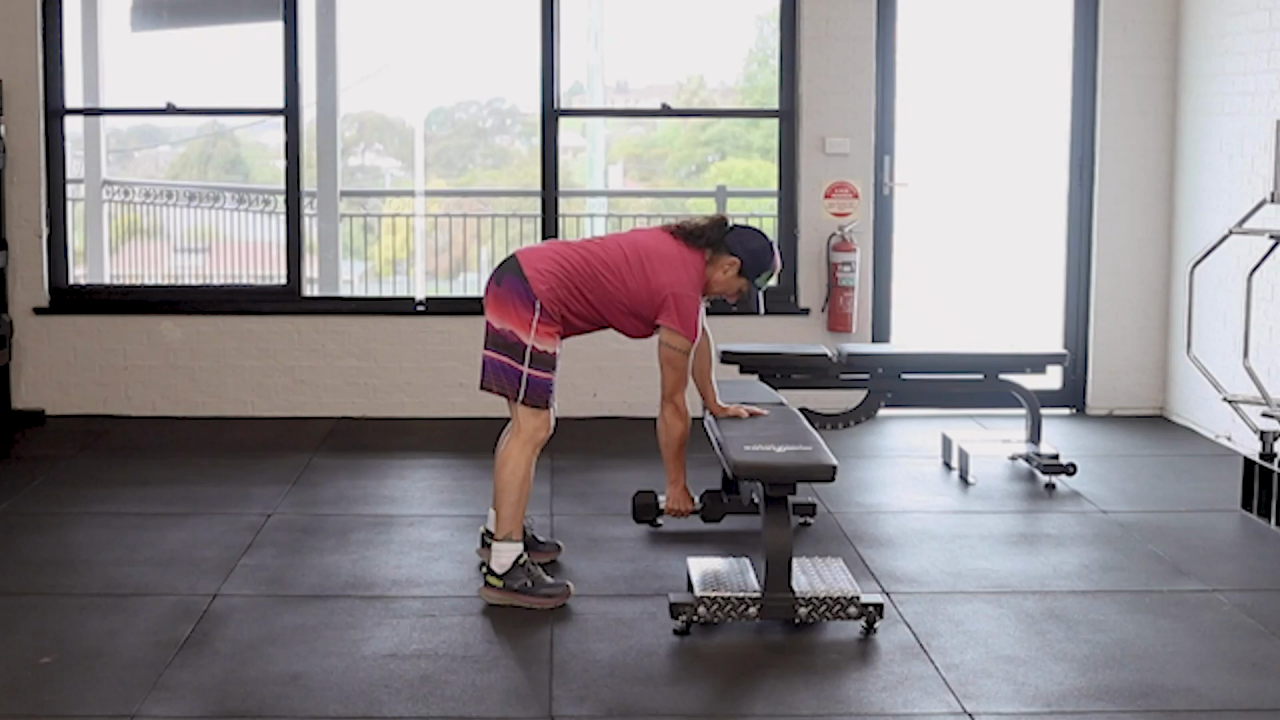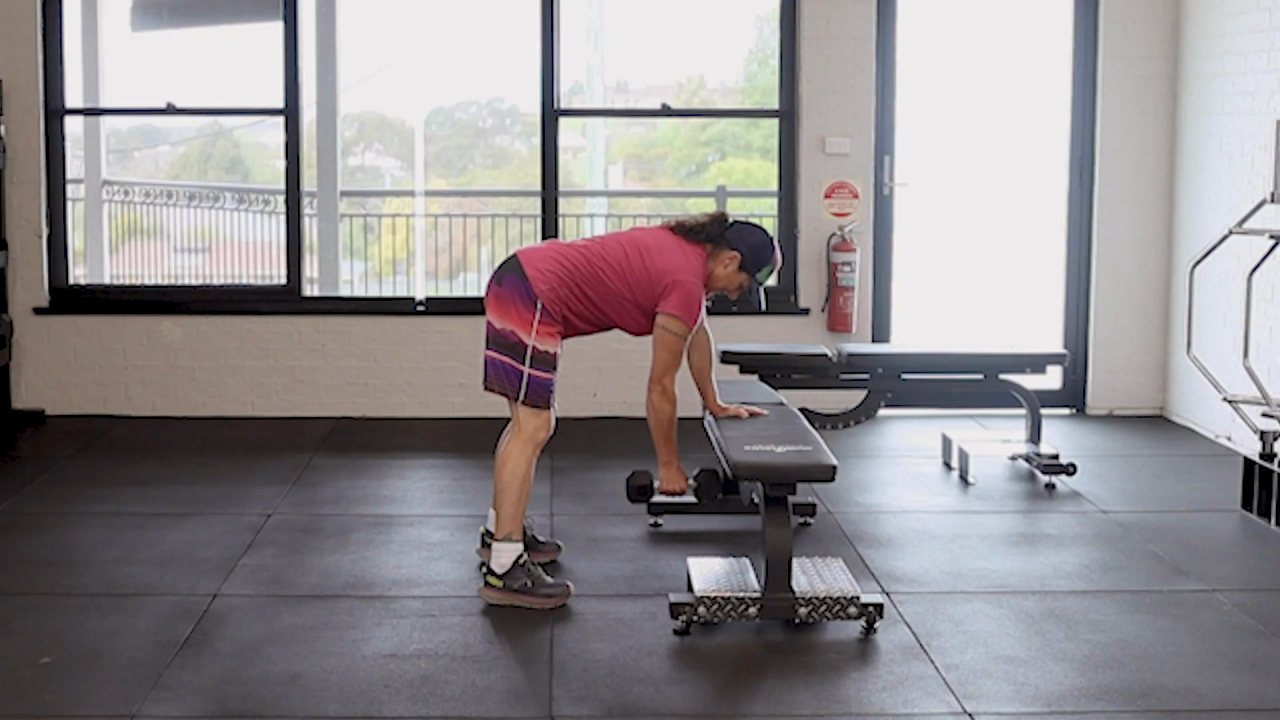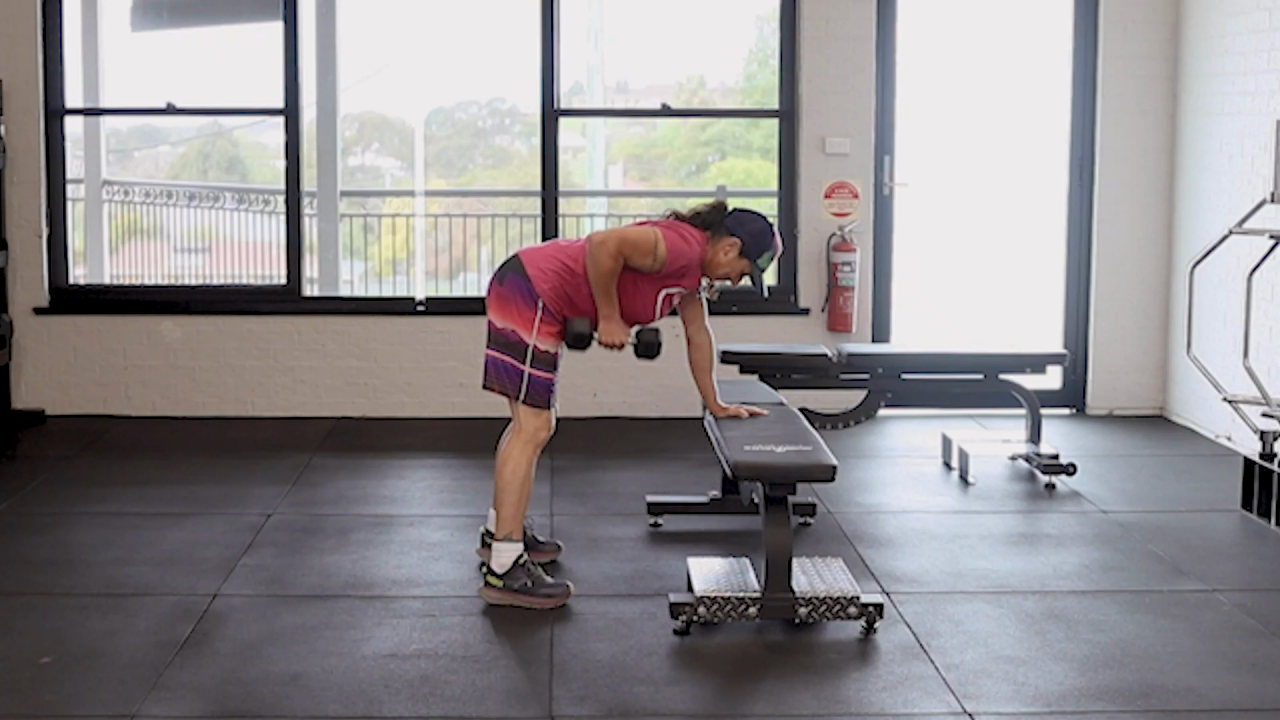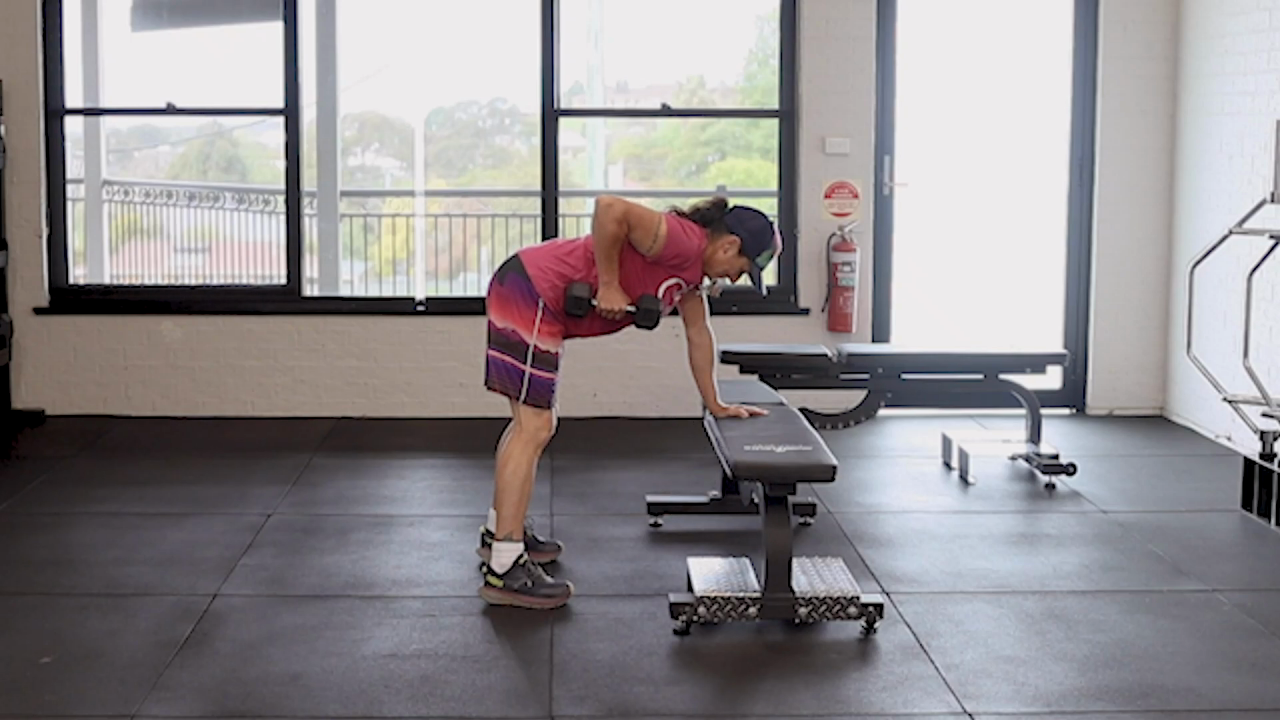
dt=0.7s
person 1, frame 1
left shoulder: (689, 253)
right shoulder: (682, 288)
left elbow: (698, 334)
right elbow: (672, 403)
left wrist: (716, 405)
right wrist: (676, 486)
left hip: (520, 279)
right hip: (530, 296)
left knee: (529, 420)
right knee: (532, 429)
left ankle: (499, 530)
right ankle: (504, 569)
person 1, frame 2
left shoulder: (690, 252)
right shoulder: (685, 282)
left elbow: (697, 334)
right elbow: (661, 387)
left wrist: (715, 405)
right wrist: (670, 467)
left hip: (521, 283)
right hip: (530, 296)
left knee: (529, 421)
right knee: (533, 429)
left ankle: (499, 530)
right ankle: (505, 569)
person 1, frame 3
left shoulder: (692, 263)
right shoulder: (682, 249)
left elbow: (697, 332)
right elbow: (603, 243)
left wrist: (715, 404)
right wrist: (608, 318)
left hip: (526, 292)
right hip: (529, 294)
left knee: (530, 421)
right knee: (533, 430)
left ankle: (499, 530)
right ankle: (504, 570)
person 1, frame 4
left shoulder: (693, 264)
right shoulder: (682, 243)
left elbow: (698, 333)
right elbow: (609, 208)
left wrist: (715, 404)
right wrist: (609, 284)
left hip: (530, 295)
right hip: (530, 293)
left knee: (531, 422)
right knee: (535, 429)
left ankle: (500, 530)
right ankle: (505, 568)
